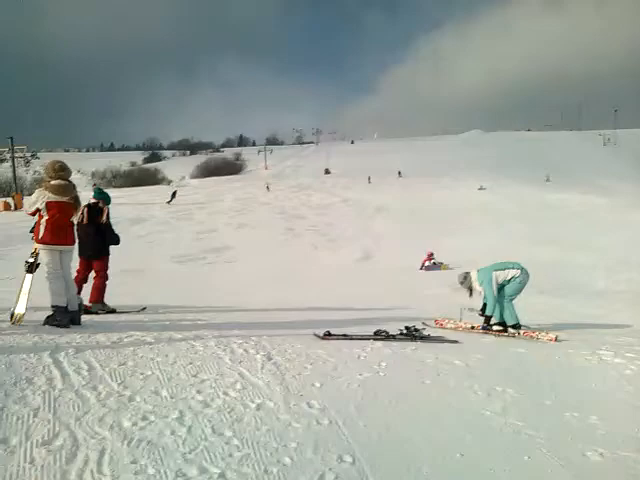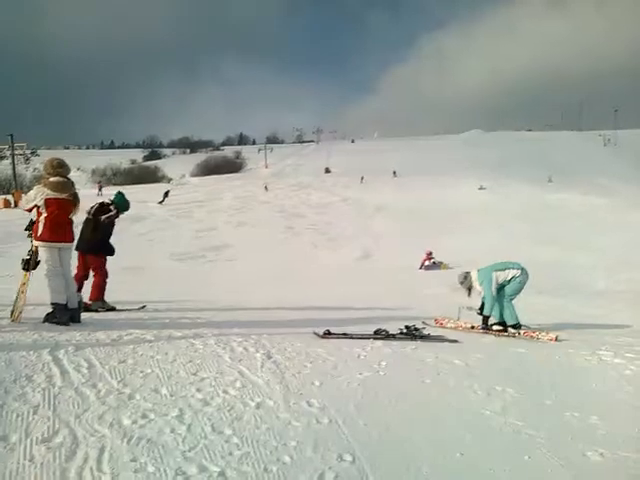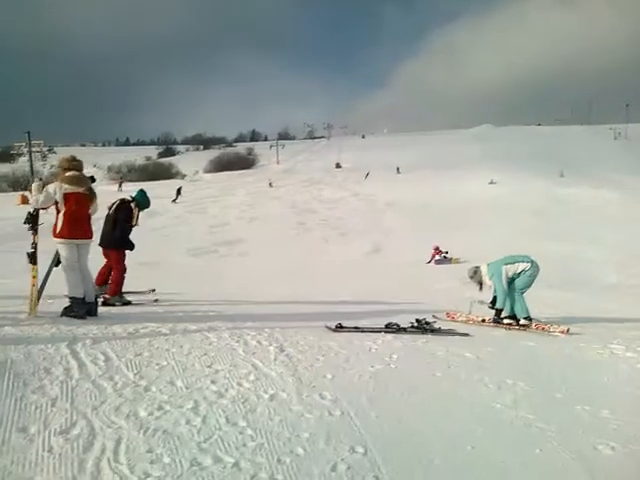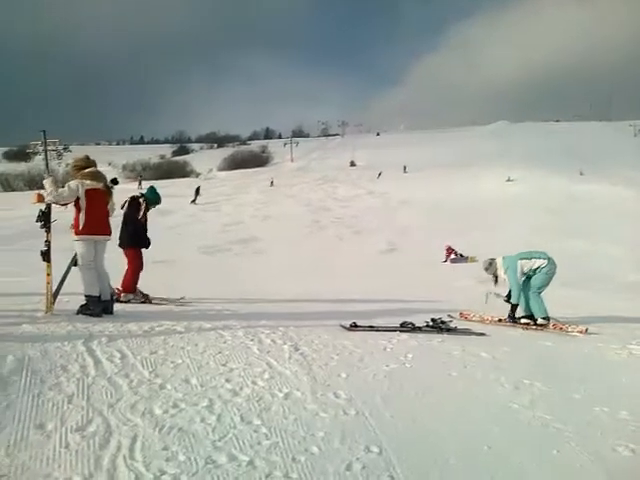
dt=0.4s
person 1, frame 1
left shoulder: (43, 193)
right shoulder: (73, 194)
left elbow: (29, 209)
left hip: (48, 240)
right hip: (67, 240)
left knee: (53, 275)
right knee: (66, 274)
left ankle: (60, 313)
right ankle: (73, 311)
person 1, frame 2
left shoulder: (41, 190)
right shoulder: (72, 192)
left elbow: (24, 204)
left hip: (47, 237)
right hip: (66, 238)
left knee: (53, 272)
right knee: (65, 272)
left ankle: (60, 311)
right ankle: (73, 309)
person 1, frame 3
left shoulder: (58, 187)
right shoulder: (89, 188)
left elbow: (37, 202)
right elbow: (93, 210)
left wrist: (37, 186)
left hip: (66, 233)
right hip: (85, 233)
left knee: (70, 267)
right knee: (82, 267)
left ankle: (77, 305)
right ankle: (90, 303)
person 1, frame 4
left shoulder: (78, 184)
right shoulder: (105, 186)
left elbow: (57, 196)
right elbow: (110, 209)
left wrist: (48, 181)
left hip: (85, 231)
right hip: (103, 231)
left knee: (86, 265)
right knee: (98, 265)
left ankle: (93, 303)
right ankle: (106, 301)
